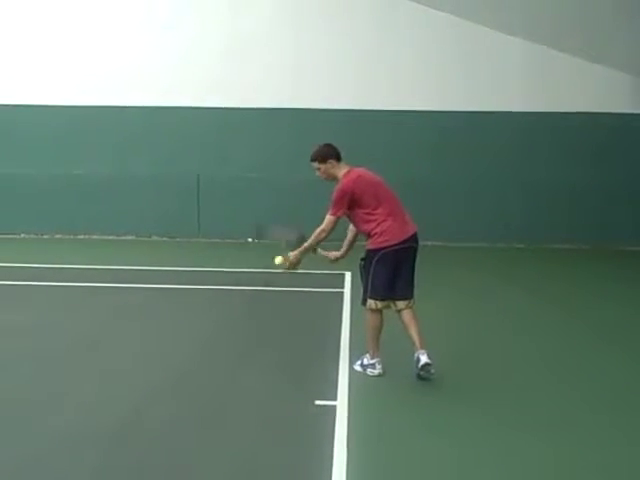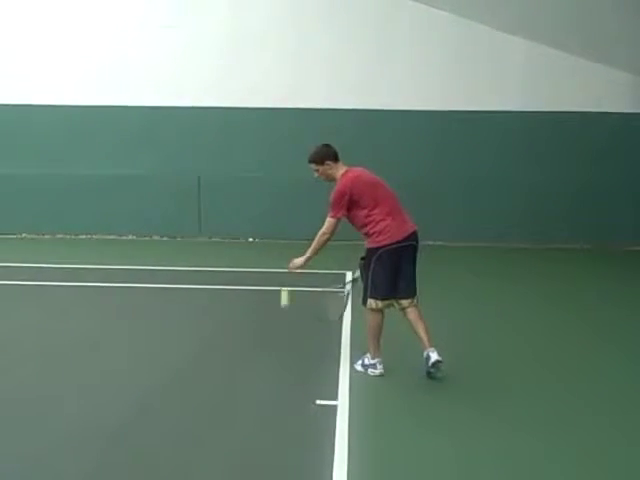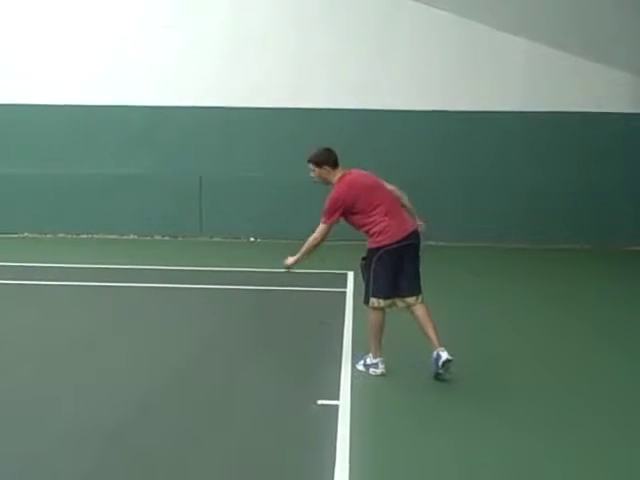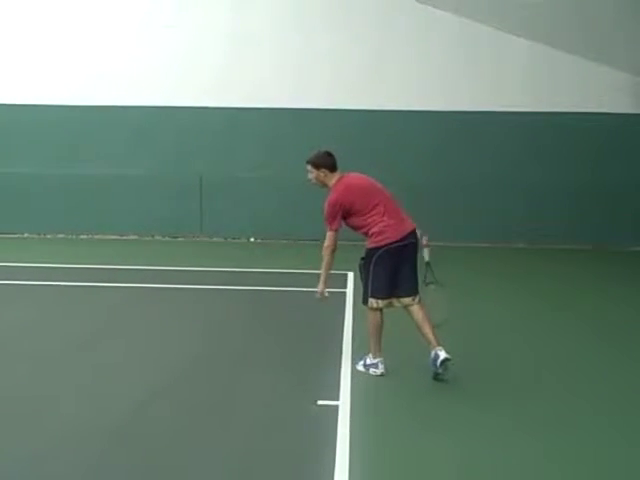
dt=0.3s
person 1, frame 1
left shoulder: (345, 187)
right shoulder: (360, 175)
left elbow: (325, 229)
left wrist: (298, 253)
right wrist: (343, 251)
left hip: (385, 244)
right hip: (407, 238)
left knee: (373, 304)
right knee: (403, 302)
left ankle: (372, 361)
right ankle: (421, 354)
person 1, frame 2
left shoulder: (343, 188)
right shoulder: (359, 174)
left elbow: (327, 232)
left wrist: (305, 258)
left hip: (385, 244)
right hip: (407, 236)
left knee: (374, 303)
right knee: (407, 300)
left ankle: (373, 360)
right ankle: (430, 352)
person 1, frame 3
left shoulder: (338, 195)
right shoulder: (359, 175)
left elbow: (319, 236)
right elbow: (394, 192)
left wrist: (296, 258)
right wrist: (414, 218)
left hip: (385, 243)
right hip: (408, 235)
left knee: (376, 302)
right knee: (413, 298)
left ankle: (375, 360)
right ankle: (439, 351)
person 1, frame 4
left shoulder: (335, 198)
right shoulder: (356, 179)
left elbow: (330, 245)
left wrist: (322, 281)
right wrist: (414, 230)
left hip: (384, 244)
right hip: (406, 236)
left knee: (374, 303)
right knee: (411, 299)
left ankle: (375, 360)
right ankle: (437, 350)
